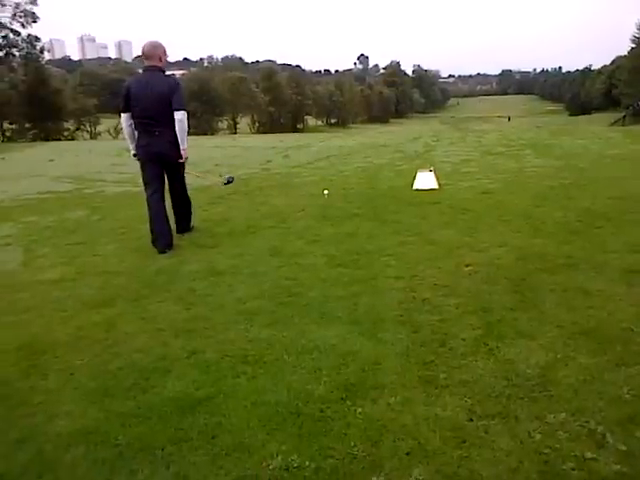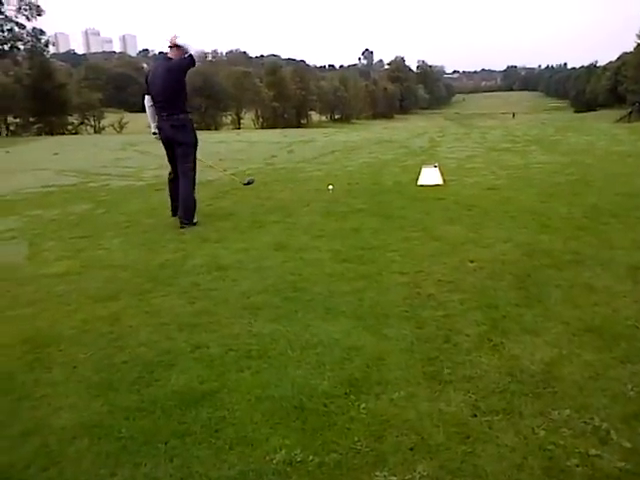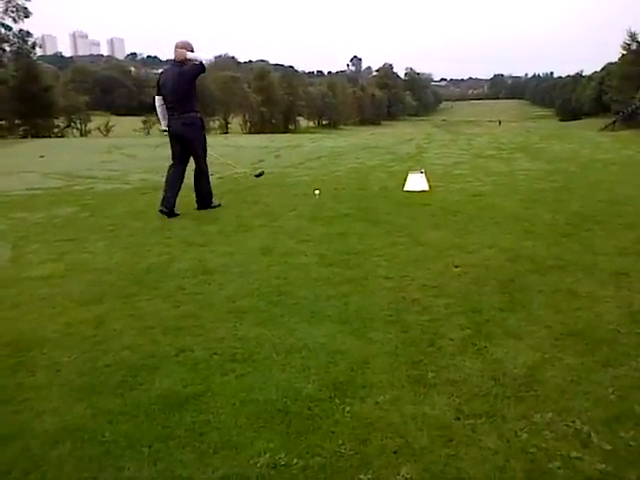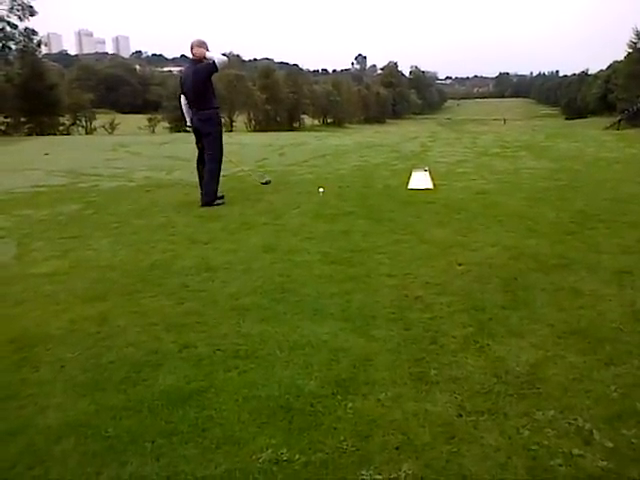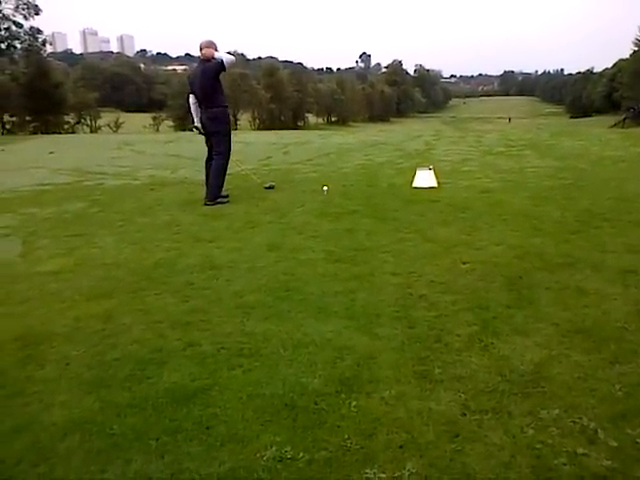
dt=1s
person 1, frame 1
left shoulder: (131, 85)
right shoulder: (171, 83)
left elbow: (125, 120)
right elbow: (180, 116)
left wrist: (133, 148)
right wrist: (183, 146)
left hip: (146, 145)
right hip: (170, 143)
left knee: (154, 192)
right knee: (177, 186)
left ankle: (162, 242)
right ankle: (183, 225)
person 1, frame 2
left shoulder: (152, 71)
right shoulder: (175, 68)
left elbow: (149, 102)
left wrist: (155, 127)
right wrist: (180, 42)
left hip: (164, 126)
right hip: (180, 125)
left knee: (175, 169)
right knee: (186, 171)
left ankle: (177, 209)
right ankle: (186, 216)
person 1, frame 3
left shoulder: (163, 75)
right shoulder: (187, 72)
left elbow: (159, 102)
left wrist: (165, 124)
right wrist: (189, 56)
left hip: (173, 124)
right hip: (190, 122)
left knee: (177, 164)
right knee: (200, 163)
left ankle: (167, 205)
right ankle: (204, 201)
person 1, frame 4
left shoulder: (185, 73)
right shoulder: (201, 69)
left elbow: (183, 99)
right elbow: (223, 60)
left wrist: (189, 121)
right wrist: (206, 55)
left hip: (196, 118)
right hip: (209, 117)
left knee: (203, 156)
right knee: (213, 157)
left ankle: (207, 193)
right ankle: (208, 198)
person 1, frame 5
left shoulder: (195, 73)
right shoulder: (210, 68)
left elbow: (192, 100)
right elbow: (231, 59)
left wrist: (197, 122)
right wrist: (214, 54)
left hip: (206, 116)
right hip: (218, 115)
left knee: (212, 154)
right knee: (221, 154)
left ankle: (212, 191)
right ankle: (212, 196)
